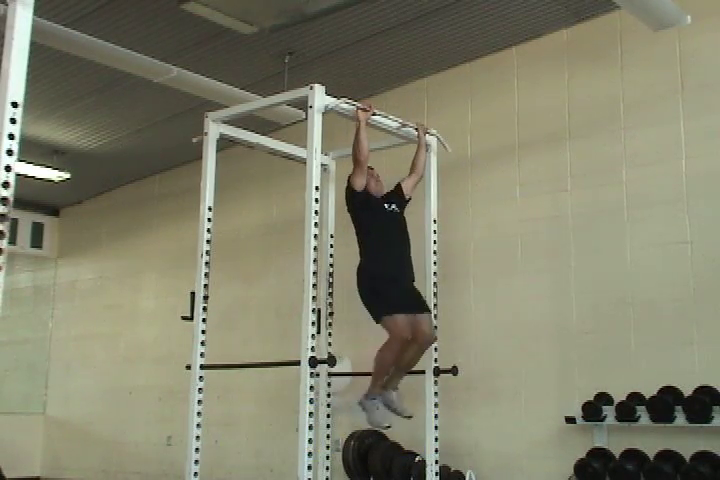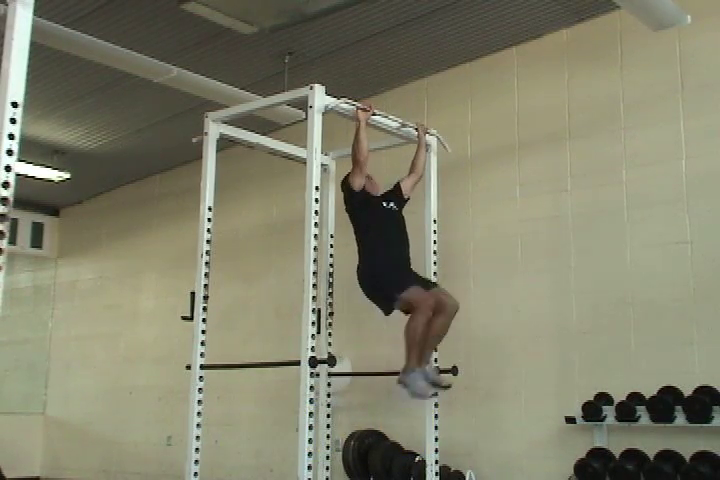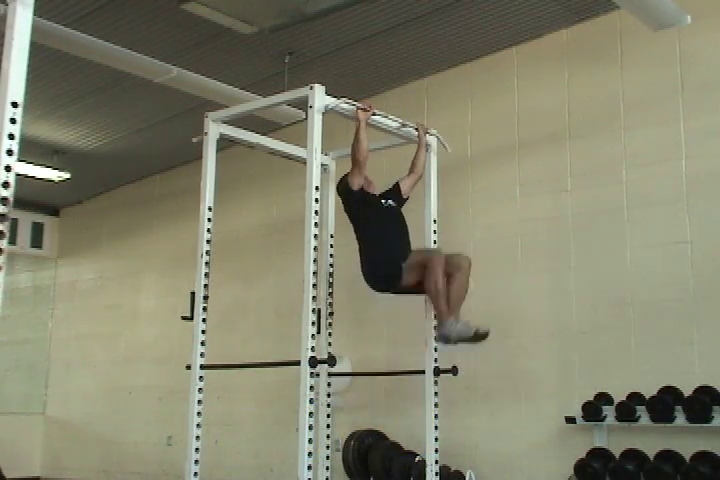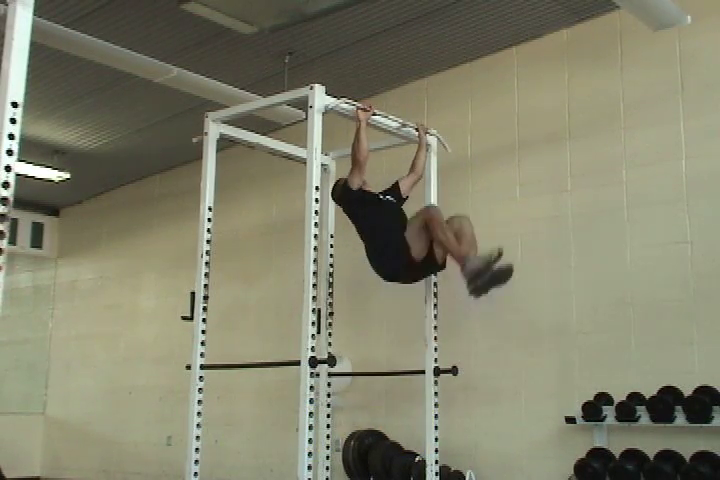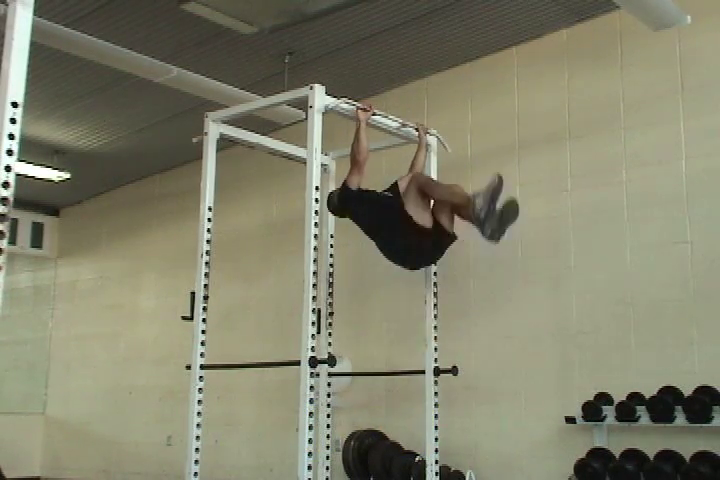
dt=0.1s
person 1, frame 1
left shoulder: (392, 201)
right shoulder: (357, 199)
left elbow: (416, 174)
right elbow: (360, 164)
left wrist: (421, 140)
right wrist: (361, 123)
left hip: (402, 279)
right hip: (376, 279)
left knee: (425, 336)
right knee: (403, 334)
left ankle: (388, 389)
right ankle: (372, 396)
person 1, frame 2
left shoulder: (391, 200)
right shoulder: (357, 199)
left elbow: (415, 174)
right elbow: (360, 163)
left wrist: (421, 141)
right wrist: (362, 124)
left hip: (401, 273)
right hip: (377, 274)
left knee: (449, 305)
right knee: (426, 302)
left ankle: (422, 364)
right ankle: (411, 370)
person 1, frame 3
left shoulder: (387, 199)
right shoulder: (354, 198)
left elbow: (416, 173)
right elbow: (360, 161)
left wrist: (421, 140)
right wrist: (362, 122)
left hip: (406, 272)
right hip: (382, 270)
left knee: (461, 261)
right knee: (435, 259)
left ankle: (452, 321)
right ankle: (447, 325)
person 1, frame 4
left shoulder: (387, 197)
right shoulder: (352, 199)
left elbow: (415, 175)
right elbow: (358, 164)
left wrist: (422, 141)
right wrist: (361, 123)
left hip: (414, 258)
right hip: (393, 259)
left knee: (460, 221)
right knee: (432, 212)
left ankle: (473, 269)
right ankle: (470, 266)
person 1, frame 5
left shoulder: (381, 198)
right shoulder: (348, 199)
left elbow: (414, 172)
right elbow: (358, 162)
left wrist: (422, 141)
right wrist: (361, 123)
left hip: (425, 243)
right hip: (408, 245)
right knee: (421, 182)
left ankle: (487, 221)
right ankle: (476, 206)
